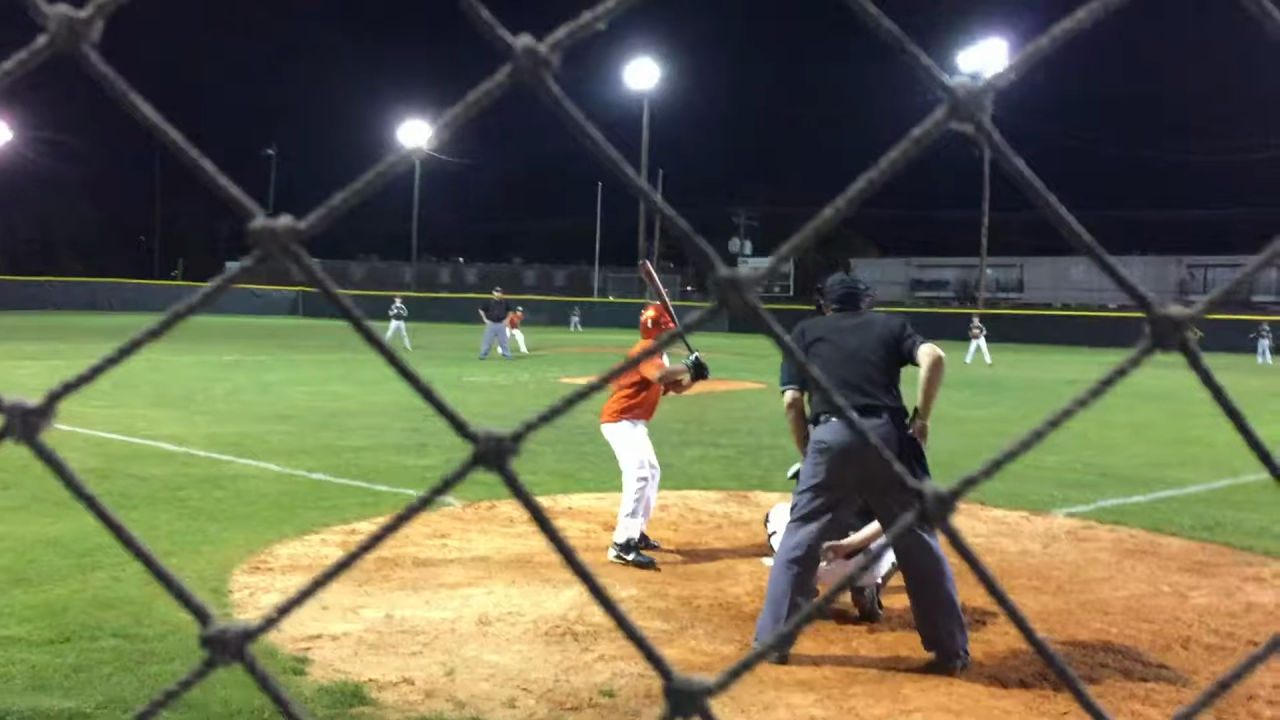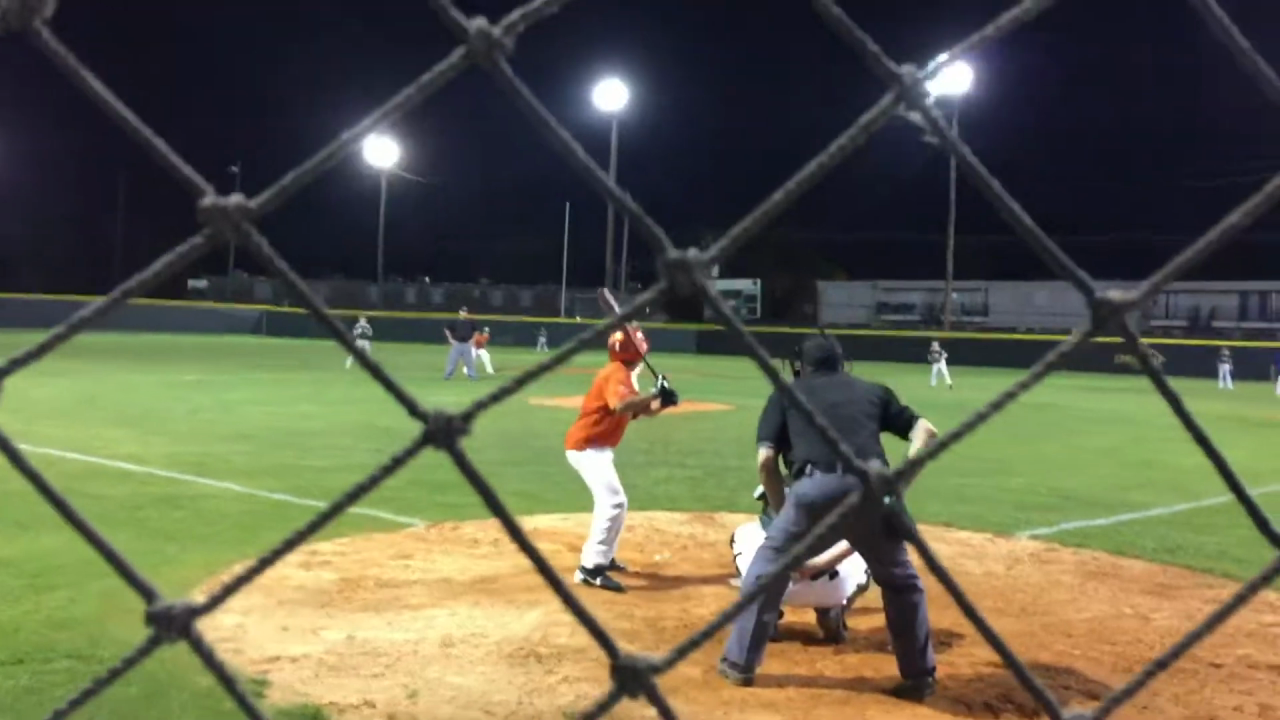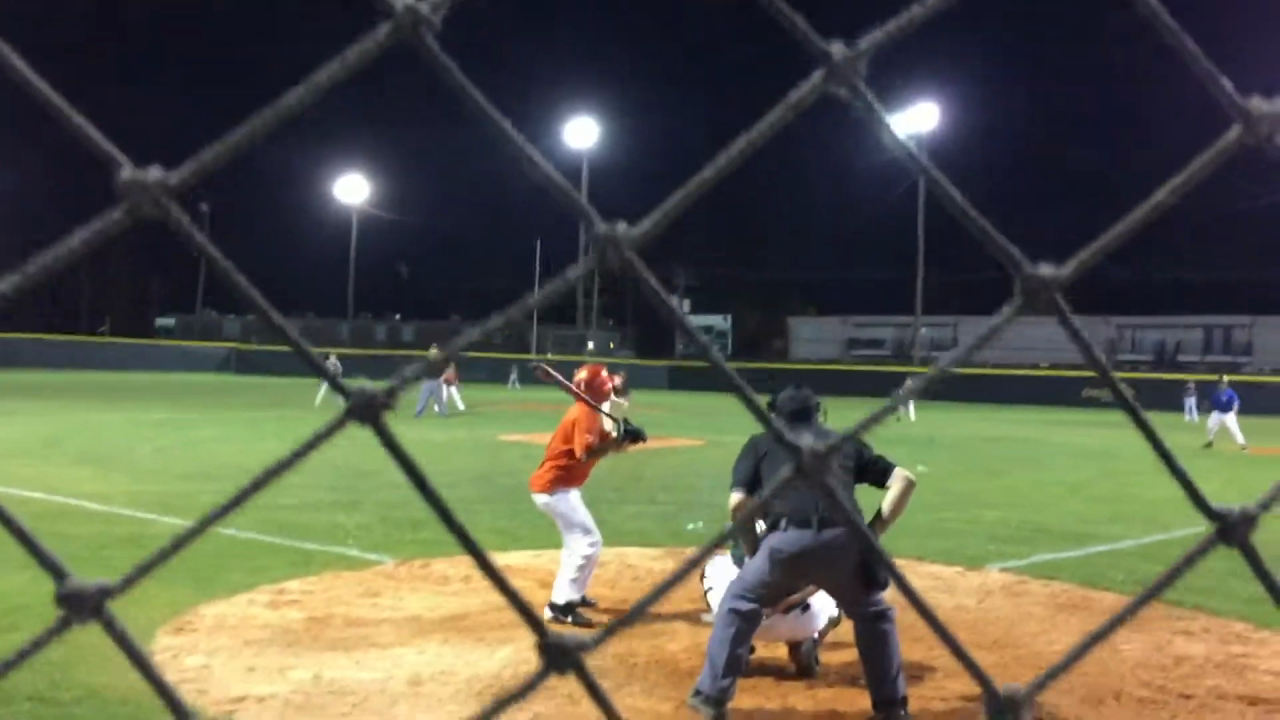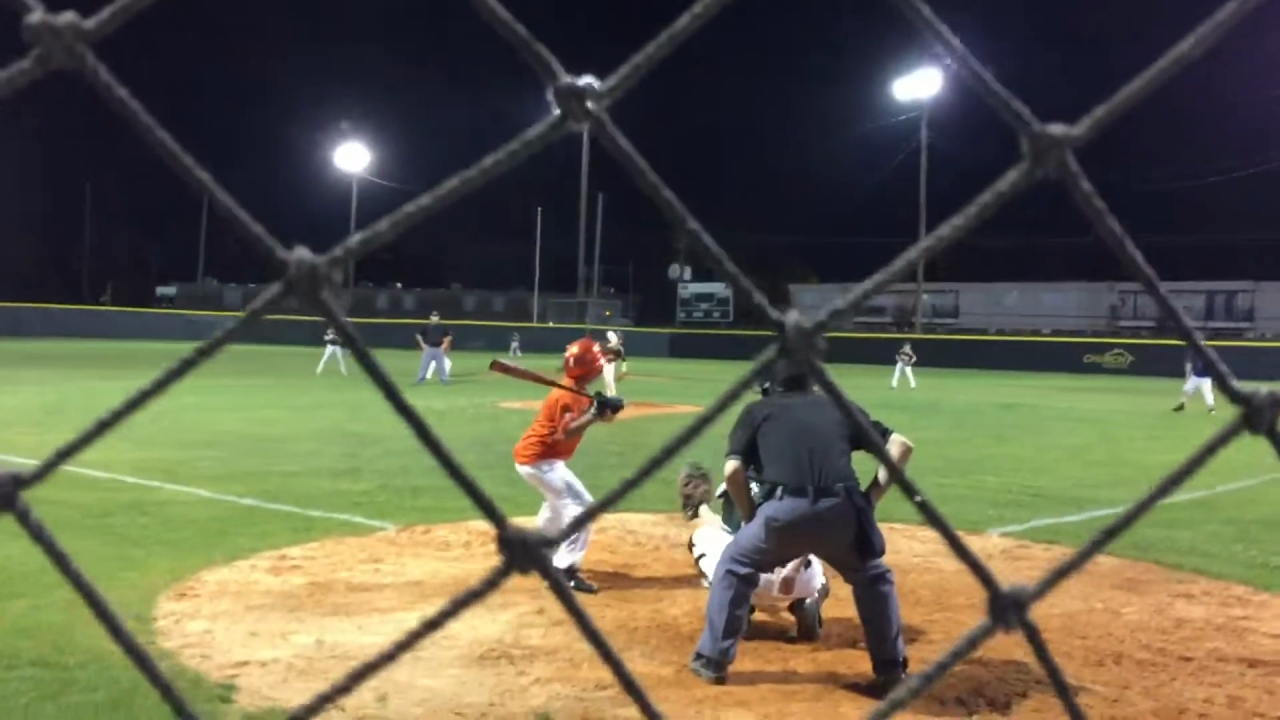
dt=0.4s
person 1, frame 1
left shoulder: (806, 331)
right shoulder: (891, 324)
left elbow: (792, 401)
right elbow: (933, 357)
left wrist: (806, 452)
right wrist: (921, 418)
left hip: (831, 436)
right hip: (887, 436)
left knee: (800, 538)
right knee: (918, 542)
left ankle: (772, 640)
right ankle: (951, 651)
person 1, frame 2
left shoulder: (786, 392)
right shoulder: (873, 390)
left elbow: (766, 458)
right elbow: (926, 431)
left wrist: (780, 507)
left hip: (815, 487)
left knee: (768, 569)
right knee: (900, 577)
left ankle: (739, 662)
right ankle: (919, 675)
person 1, frame 3
left shoulder: (761, 443)
right shoulder: (848, 442)
left elbow: (737, 503)
right elbow: (904, 479)
left wrist: (754, 550)
right wrist: (873, 531)
left hip: (788, 541)
right hip: (844, 542)
left knee: (738, 603)
right knee: (873, 614)
person 1, frame 4
left shoulder: (757, 410)
right shoulder: (842, 408)
left elbow: (733, 471)
right elbow: (900, 444)
left wrist: (751, 517)
right wrist: (870, 497)
left hip: (784, 510)
right hip: (840, 511)
left knee: (735, 566)
right knee: (873, 577)
left ankle: (712, 659)
right ankle: (891, 672)
person 2, frame 1
left shoulder: (653, 351)
right shoulder: (648, 349)
left elbow: (675, 387)
right elbow: (660, 376)
left wrist: (695, 375)
right wrist: (688, 365)
left hip: (633, 422)
right hip: (621, 421)
left knee: (651, 473)
right knee: (638, 476)
left ankle: (635, 533)
right ankle: (622, 544)
person 2, frame 2
left shoulder: (621, 374)
right shoulder: (616, 373)
left elbow: (644, 410)
right elbow: (621, 406)
left wrist: (663, 401)
right wrist: (655, 393)
left hip: (595, 447)
right hip: (587, 448)
left knee: (609, 500)
right knee: (614, 502)
left ankle: (601, 555)
right ankle: (590, 567)
person 2, frame 3
left shoulder: (589, 415)
right shoulder: (583, 416)
left elbow: (610, 445)
right elbow: (586, 455)
left wrist: (629, 437)
right wrist: (619, 437)
left hip: (555, 486)
right hip: (554, 488)
left knee: (577, 538)
right knee: (589, 542)
left ankle: (571, 592)
right ankle: (560, 605)
person 2, frame 4
left shoulder: (580, 392)
right shoulder: (569, 395)
left elbow: (605, 417)
right elbow: (566, 433)
left wrist: (609, 407)
right wrist: (594, 413)
left hip: (534, 456)
right hip: (538, 459)
left knee: (560, 501)
right knee: (580, 505)
right ankle: (563, 570)
